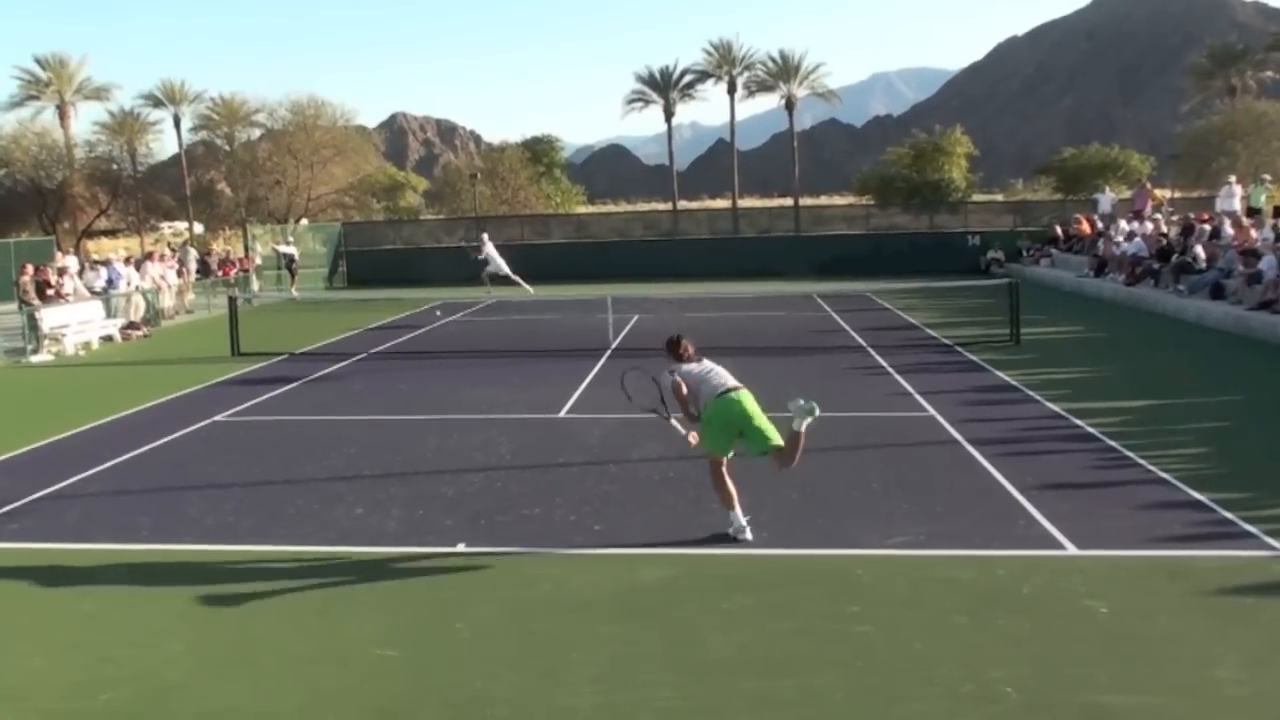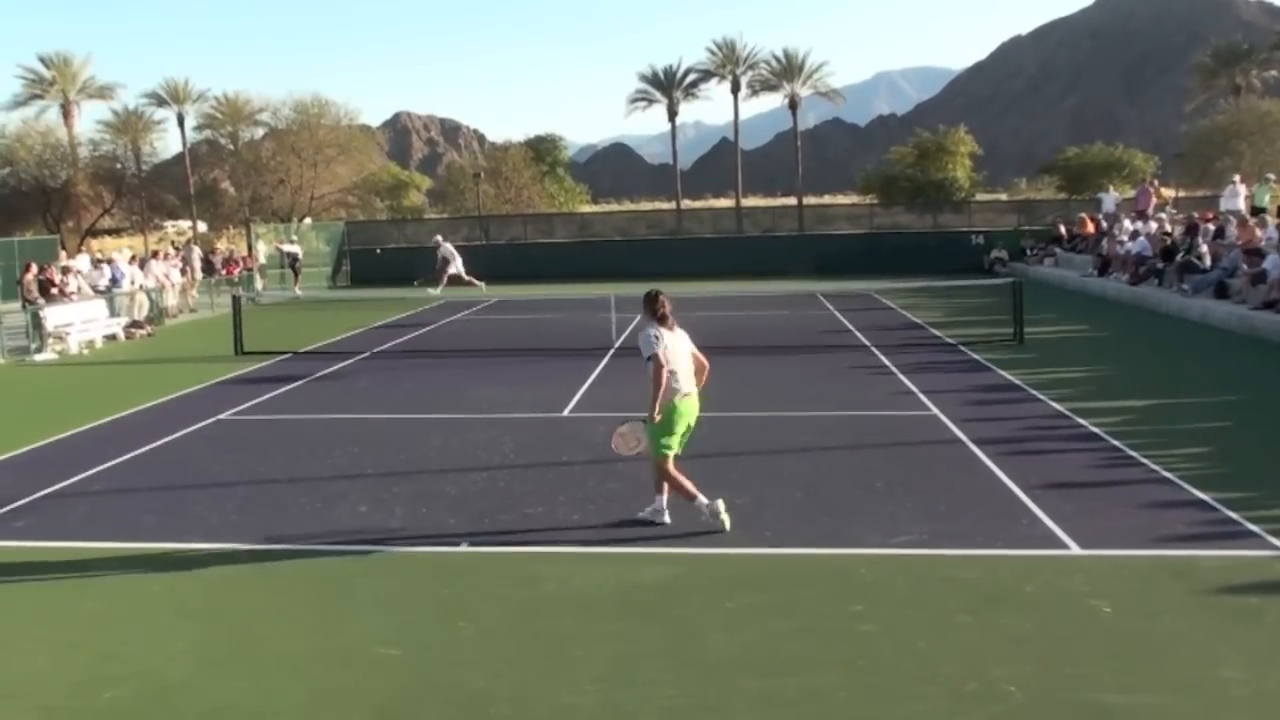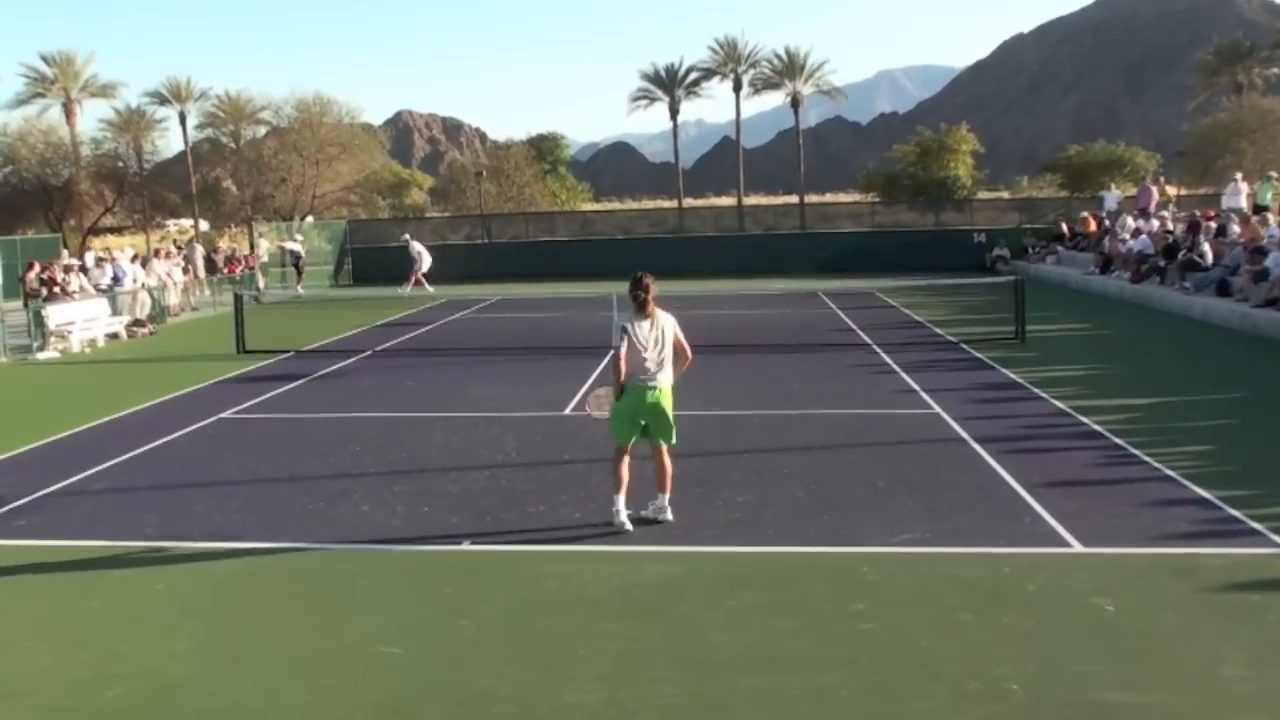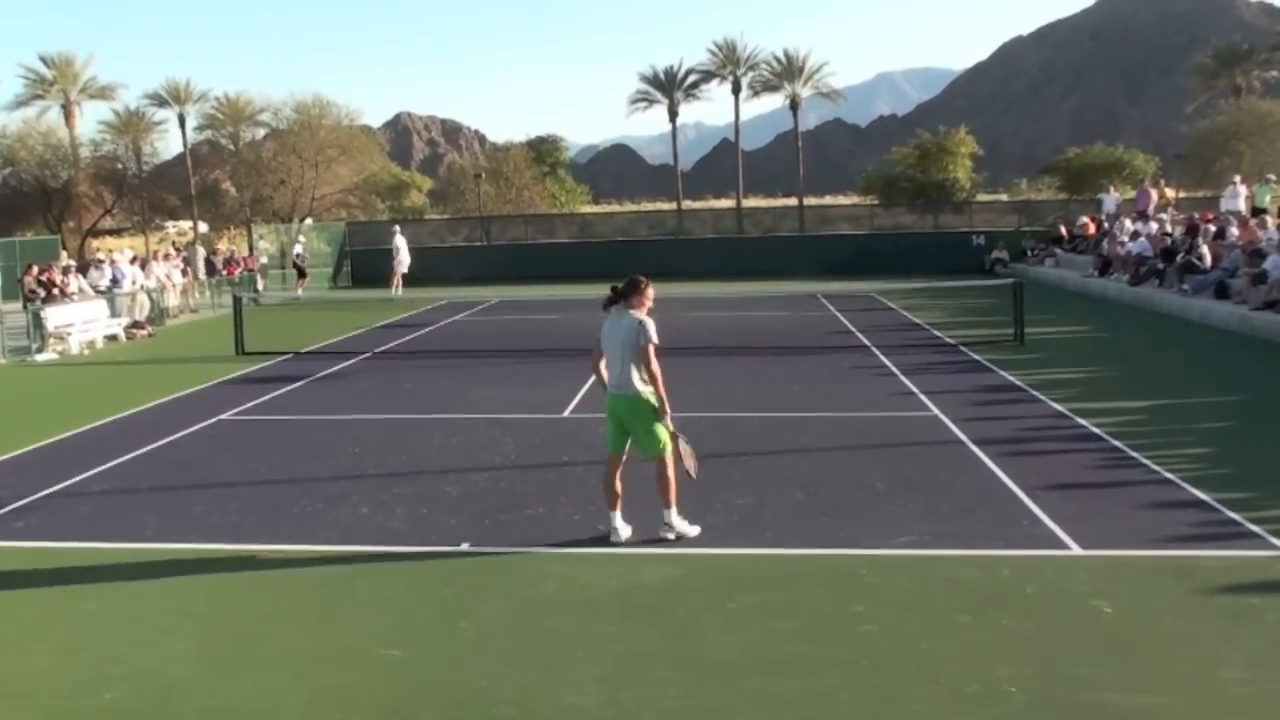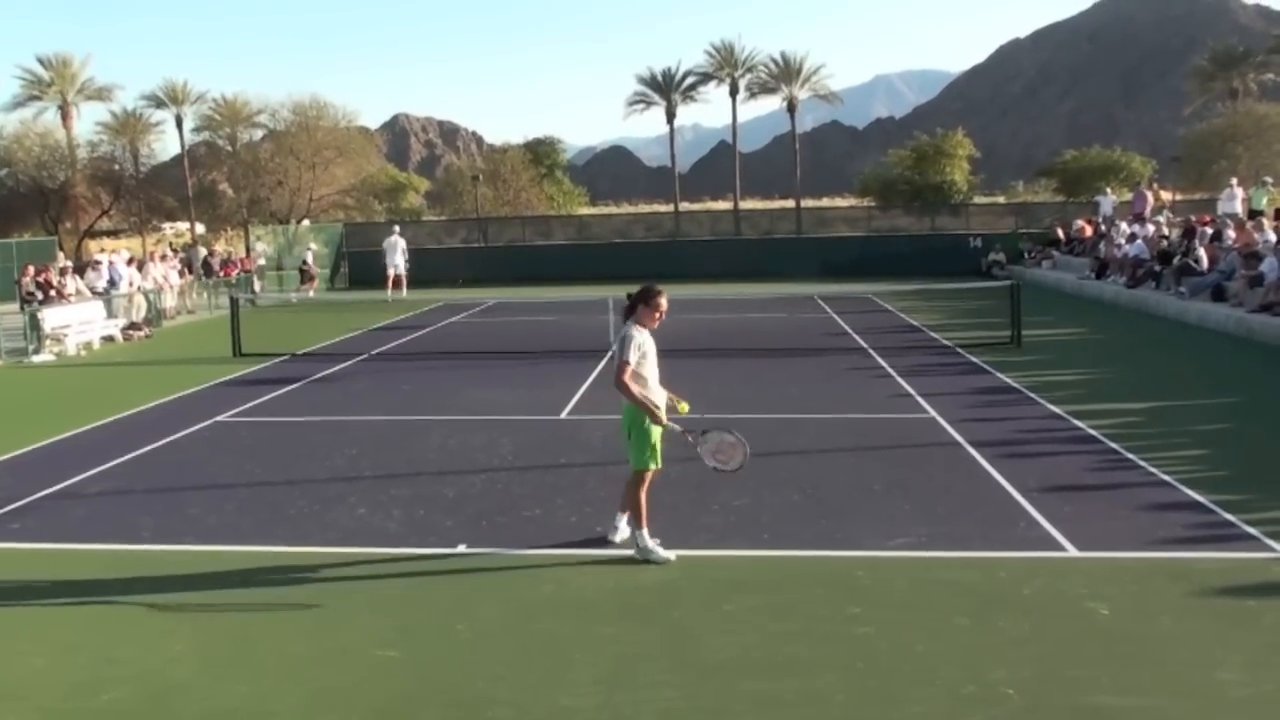
dt=0.4s
person 1, frame 1
left shoulder: (673, 372)
right shoulder: (706, 364)
left elbow: (681, 393)
left wrist: (692, 417)
right wrist: (702, 431)
left hip: (719, 409)
right hip: (743, 399)
left knee: (717, 467)
right knee: (785, 460)
left ankle: (739, 525)
right ankle: (799, 415)
person 1, frame 2
left shoulder: (649, 335)
right shoulder: (680, 333)
left elbow: (660, 367)
right elbow: (703, 365)
left wrist: (654, 407)
left hip: (672, 405)
right hip: (690, 402)
left knee: (663, 467)
right knee: (662, 457)
left ankle: (708, 506)
right ankle: (660, 508)
person 1, frame 3
left shoulder: (626, 325)
right shoulder: (668, 319)
left elbow: (619, 360)
right elbow: (686, 355)
left wrist: (618, 388)
left hip: (634, 394)
right hip: (662, 393)
left knee: (622, 452)
right knee: (661, 451)
left ankle: (620, 510)
right ankle: (662, 505)
person 1, frame 4
left shoulder: (608, 324)
right shoulder: (643, 323)
left elbow: (597, 364)
right elbow: (650, 363)
right wrist: (663, 401)
left hip: (614, 400)
right hip: (640, 401)
left knee: (614, 464)
right knee: (665, 460)
left ankle: (616, 526)
right ankle: (671, 522)
person 1, frame 5
left shoulder: (639, 332)
right shoulder: (633, 337)
right elbow: (621, 381)
left wrist: (662, 393)
right wrist: (650, 409)
left hip: (644, 412)
right hip: (642, 414)
left knee: (639, 472)
right knee: (642, 477)
left ankle: (620, 526)
right ankle: (643, 542)
